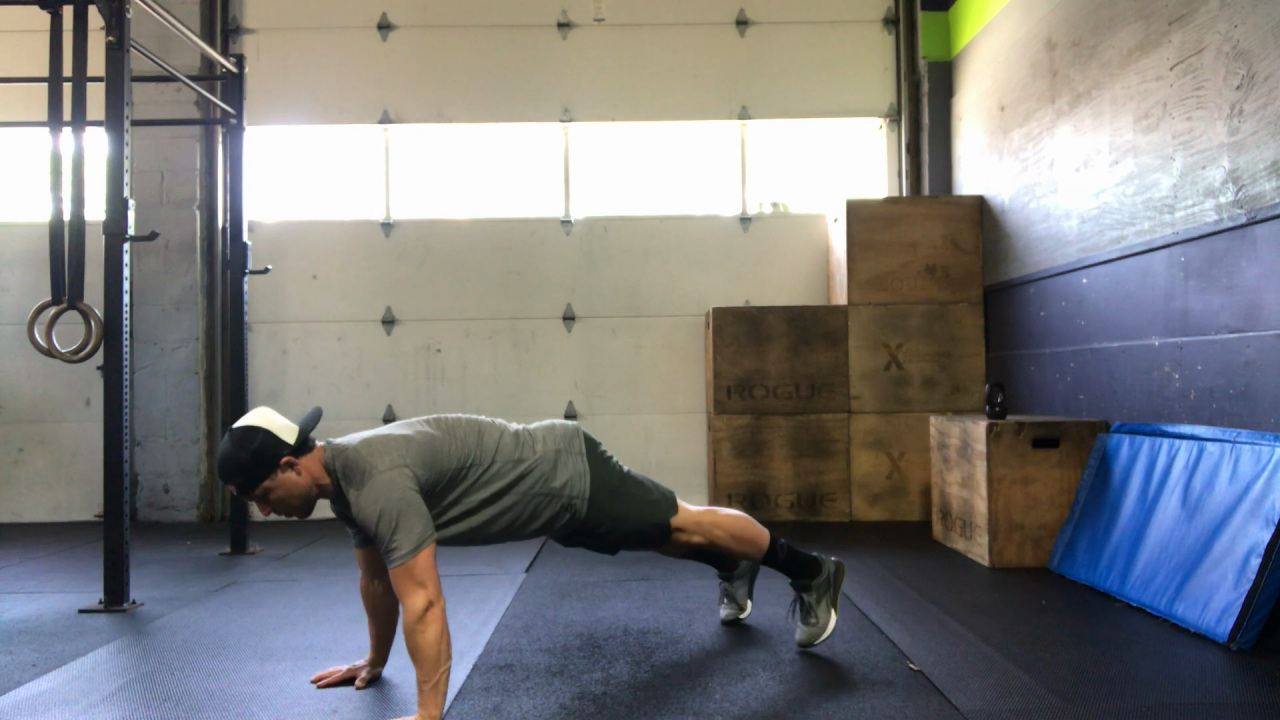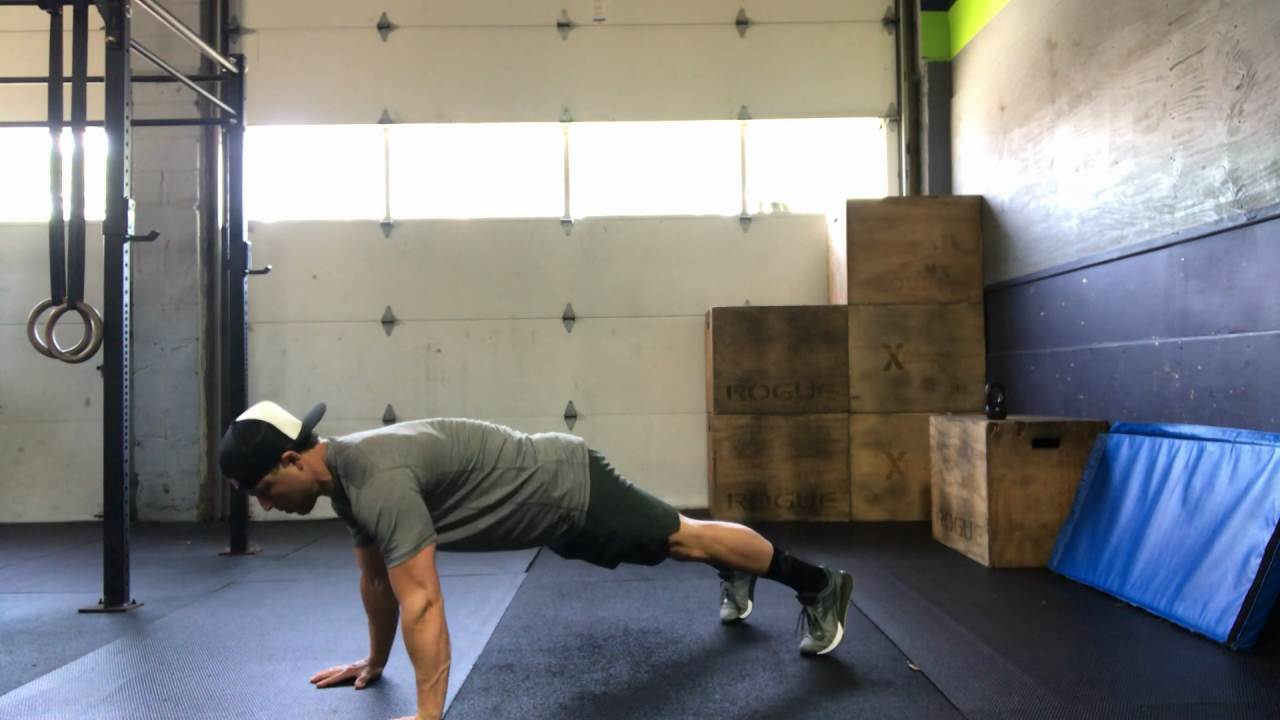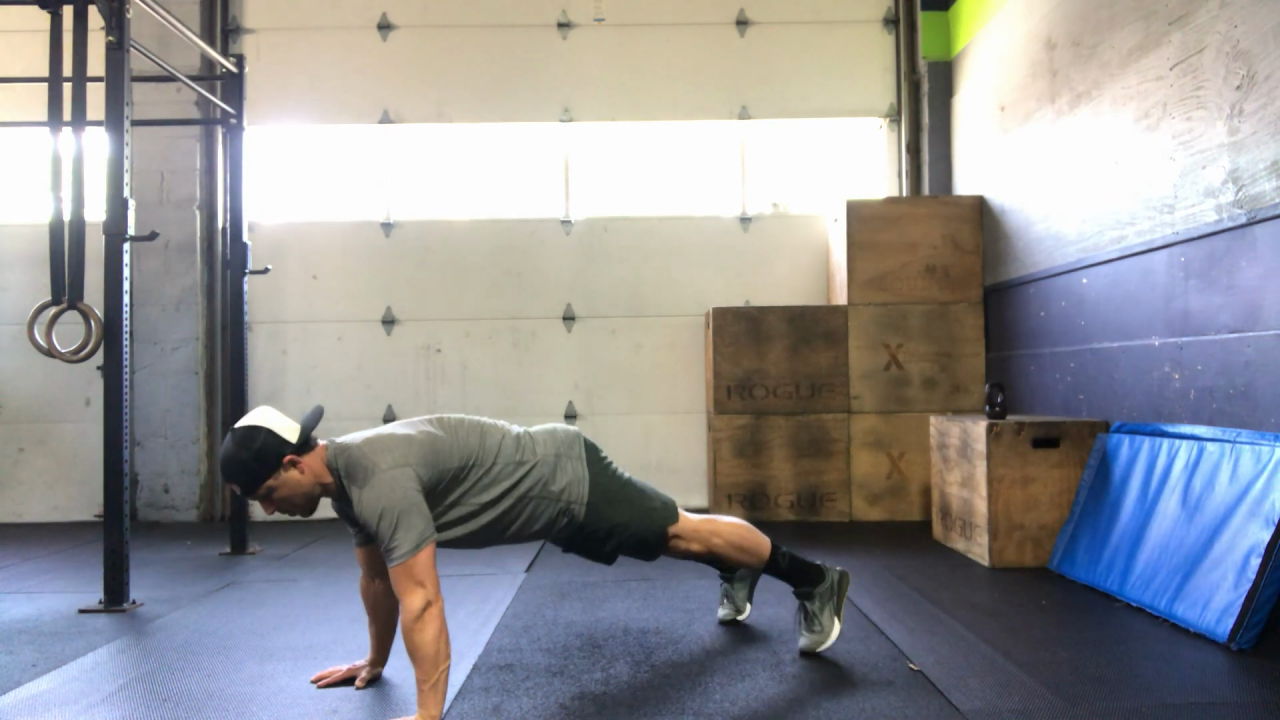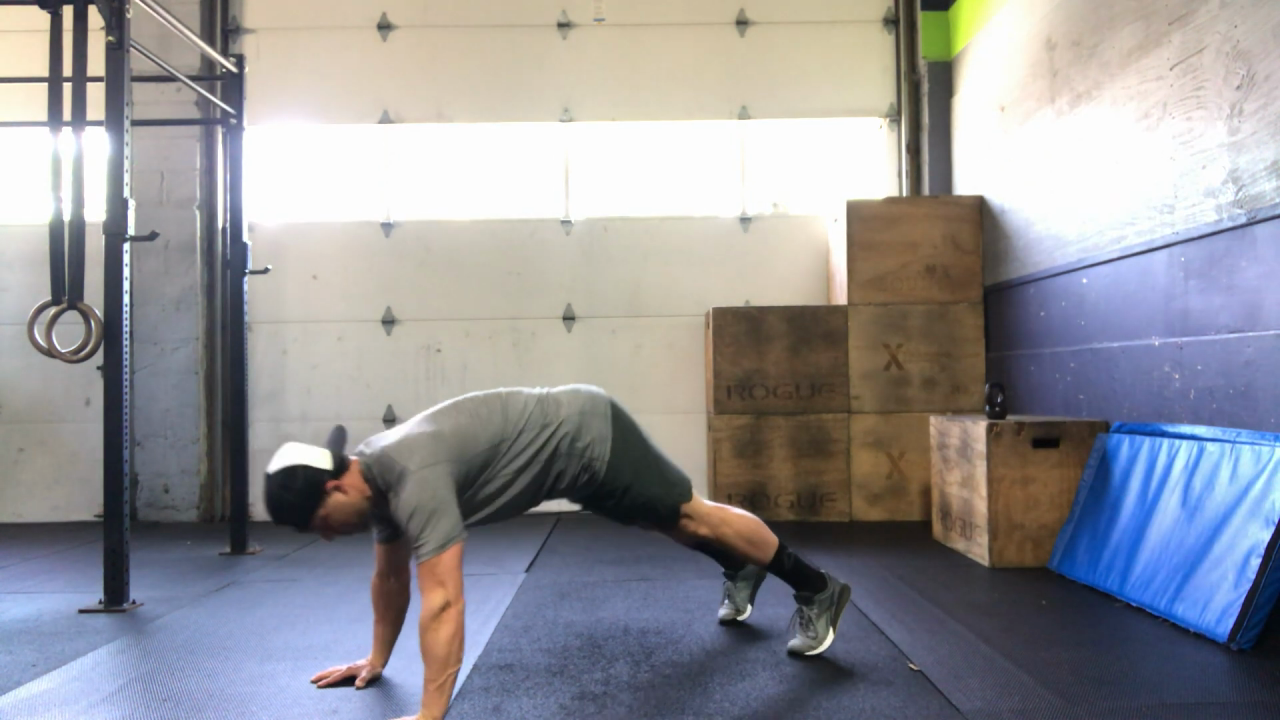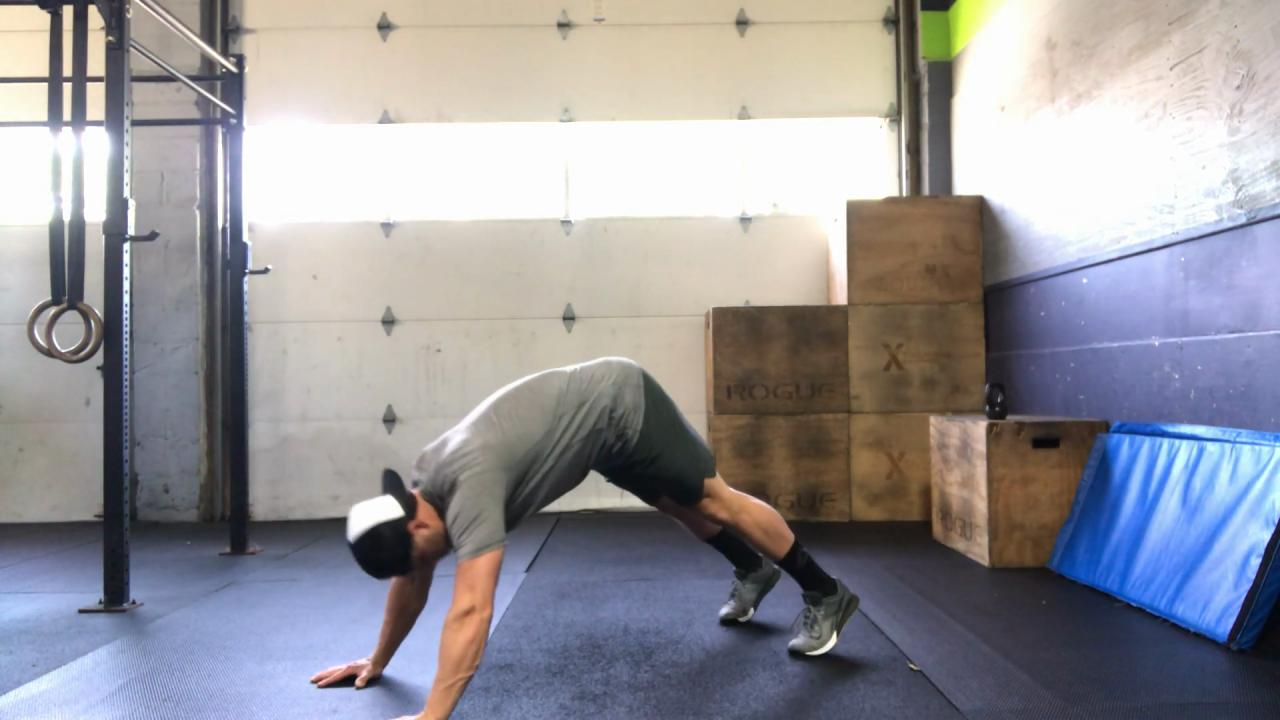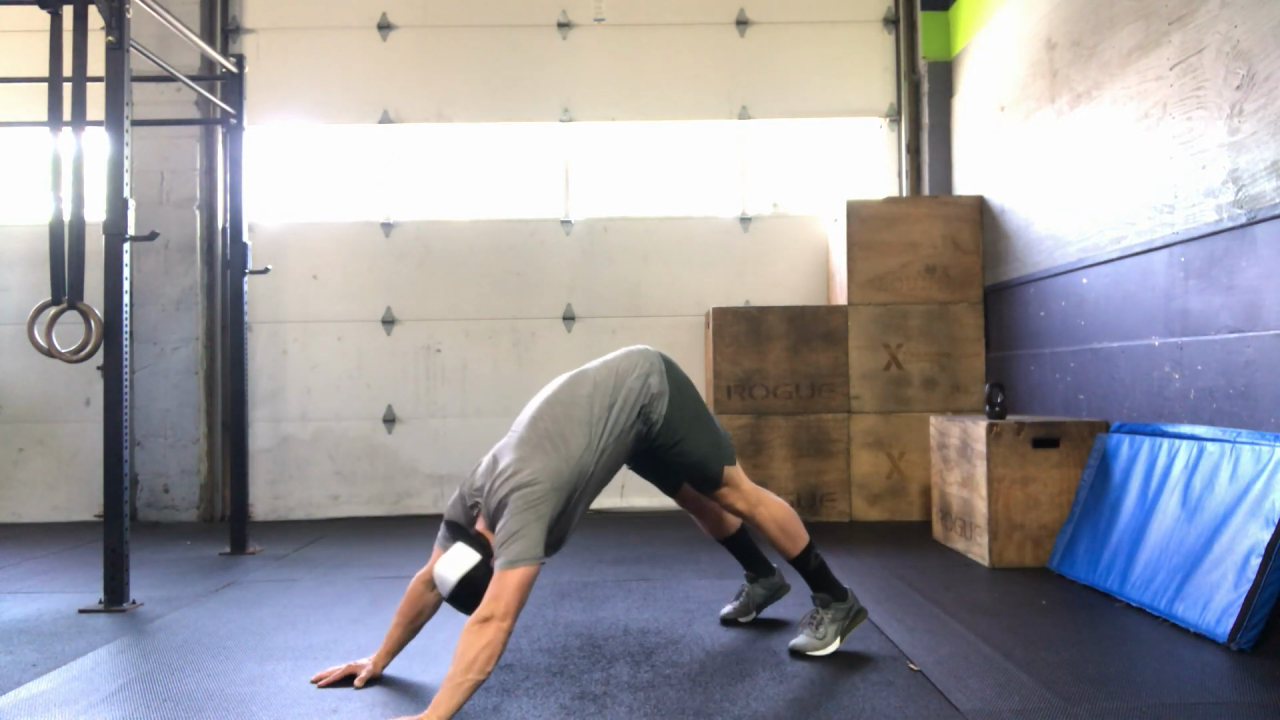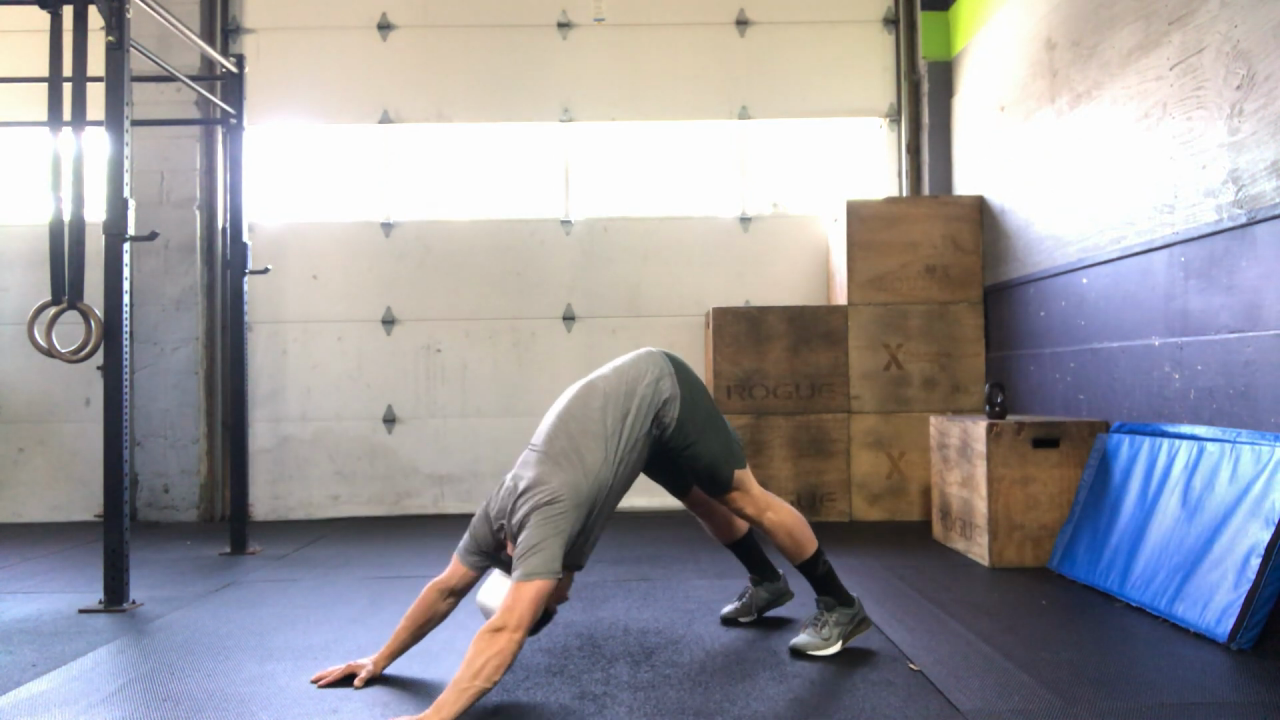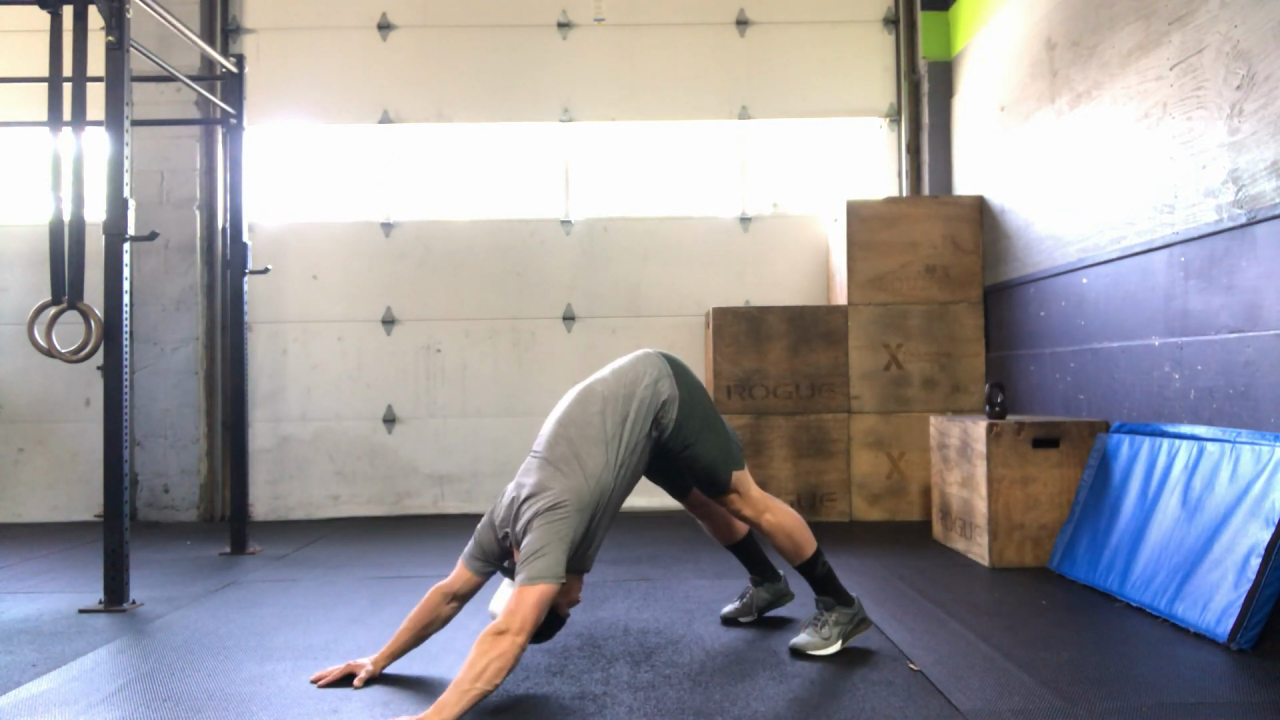
dt=0.5s
person 1, frame 1
left shoulder: (377, 483)
right shoulder: (344, 478)
left elbow: (423, 602)
right elbow: (376, 577)
right wrist: (374, 660)
left hip: (566, 477)
right hip: (552, 485)
left knee: (682, 524)
right knee: (661, 533)
left ankle: (812, 575)
right ankle: (735, 575)
person 1, frame 2
left shoulder: (379, 481)
right shoulder: (345, 475)
left elbow: (421, 603)
right elbow: (375, 579)
right wrist: (373, 660)
left hip: (566, 489)
right hip: (553, 496)
left knee: (686, 540)
right knee: (673, 540)
left ankle: (818, 587)
right ankle: (734, 576)
person 1, frame 3
left shoulder: (378, 480)
right shoulder: (346, 478)
left elbow: (421, 602)
right elbow: (376, 577)
right wrist: (374, 660)
left hip: (565, 483)
right hip: (551, 487)
left knee: (682, 532)
right knee: (664, 534)
left ankle: (816, 583)
right ankle: (737, 576)
person 1, frame 4
left shoulder: (412, 479)
right shoulder: (375, 474)
left elbow: (442, 600)
right elbow: (390, 575)
right wrist: (377, 659)
left hip: (586, 435)
right hip: (570, 444)
left knee: (692, 515)
right knee: (671, 520)
left ankle: (816, 591)
right ankle: (740, 573)
person 1, frame 5
left shoulder: (469, 486)
right shoulder: (426, 482)
left elbow: (471, 609)
right elbow: (414, 584)
right wrist: (376, 661)
left hip: (622, 404)
right hip: (603, 417)
left knee: (714, 500)
right knee: (678, 505)
left ankle: (826, 595)
right ankle: (753, 572)
person 1, frame 6
left shoulder: (522, 503)
right shoulder: (472, 496)
left elbow: (493, 620)
right elbow: (429, 580)
right wrist: (378, 659)
left hip: (649, 389)
right hip: (626, 403)
left knee: (736, 494)
right knee: (696, 498)
left ankle: (834, 600)
right ankle: (763, 578)
person 1, frame 7
left shoulder: (544, 519)
right shoulder: (500, 513)
left elbow: (505, 630)
right elbow: (445, 588)
right wrist: (378, 660)
left hip: (661, 390)
right hip: (636, 397)
left knee: (745, 498)
right knee: (703, 502)
left ankle: (839, 606)
right ankle: (767, 583)
person 1, frame 8
left shoulder: (548, 522)
right shoulder: (506, 518)
left elbow: (507, 634)
right elbow: (449, 593)
right wrist: (378, 660)
left hip: (658, 390)
right hip: (635, 397)
left knee: (743, 499)
right knee: (703, 503)
left ankle: (839, 606)
right ankle: (767, 583)
